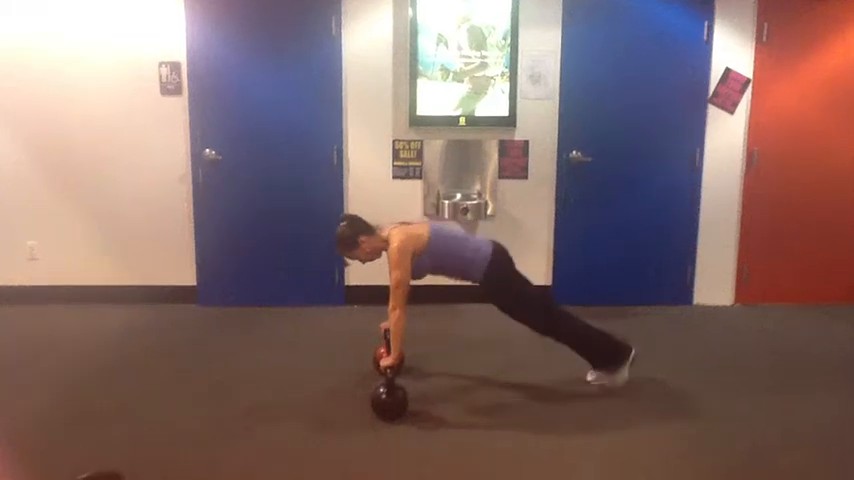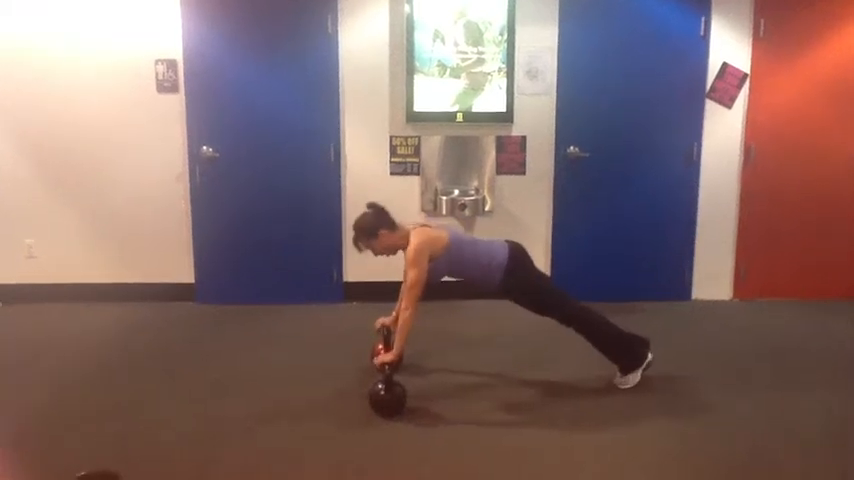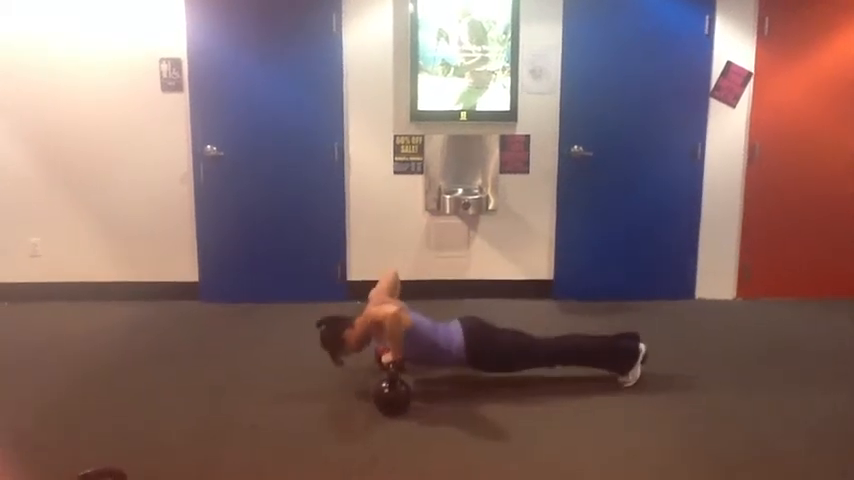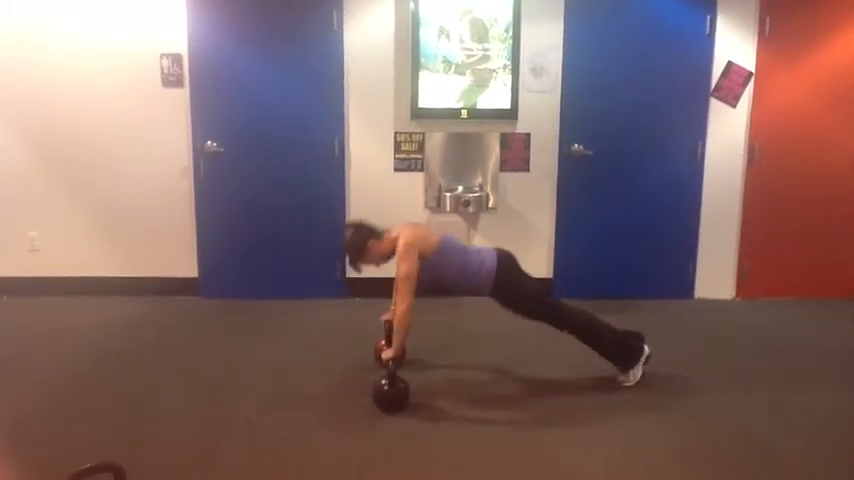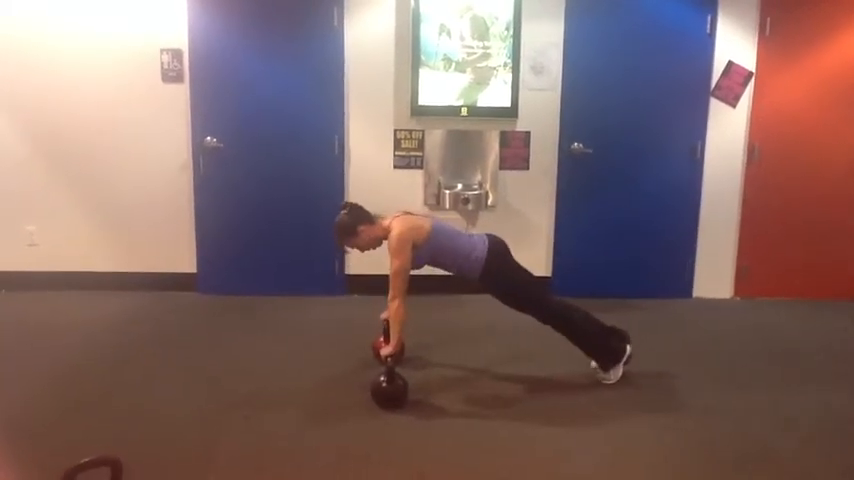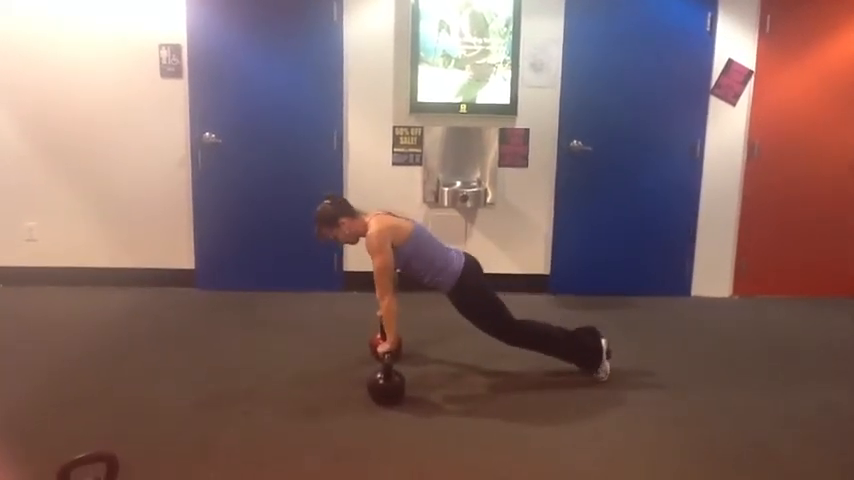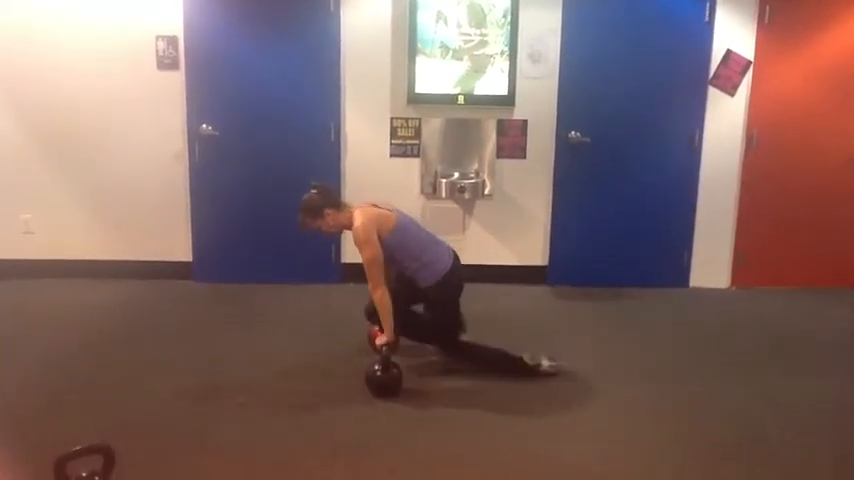
dt=0.7s
person 1, frame 1
left shoulder: (397, 245)
right shoulder: (392, 235)
left elbow: (397, 305)
left wrist: (394, 356)
right wrist: (394, 323)
left hip: (491, 267)
right hip: (490, 258)
left knee: (542, 318)
right knee: (543, 312)
left ankle: (615, 354)
right ankle: (608, 361)
person 1, frame 2
left shoulder: (417, 245)
right shoulder: (411, 237)
left elbow: (411, 305)
right elbow: (409, 284)
left wrist: (395, 352)
right wrist: (393, 317)
left hip: (509, 269)
right hip: (505, 261)
left knee: (565, 311)
right knee: (564, 309)
left ankle: (634, 358)
right ankle: (633, 348)
person 1, frame 3
left shoulder: (371, 316)
right shoulder: (376, 300)
left elbow: (392, 313)
right elbow: (393, 274)
left wrist: (395, 353)
left hip: (471, 346)
right hip: (466, 332)
left knee: (544, 352)
right knee: (543, 347)
left ankle: (627, 353)
right ankle: (623, 345)
person 1, frame 4
left shoulder: (405, 245)
right shoulder: (402, 236)
left elbow: (405, 302)
right elbow: (406, 287)
left wrist: (395, 348)
right wrist: (395, 312)
left hip: (496, 276)
right hip: (495, 267)
left knee: (557, 314)
right knee: (556, 313)
left ankle: (632, 354)
right ankle: (629, 346)
person 1, frame 5
left shoulder: (398, 235)
right shoulder: (395, 224)
left elbow: (397, 295)
left wrist: (393, 344)
right wrist: (391, 312)
left hip: (488, 263)
right hip: (486, 252)
left knee: (545, 308)
right knee: (544, 303)
left ankle: (614, 353)
right ankle: (612, 342)
person 1, frame 6
left shoulder: (375, 235)
right shoulder: (377, 220)
left elbow: (386, 294)
left wrist: (390, 341)
right wrist: (387, 312)
left hip: (461, 281)
right hip: (460, 270)
left knee: (510, 331)
right knee: (507, 328)
left ankle: (593, 351)
right ankle: (585, 339)
person 1, frame 7
left shoulder: (362, 227)
right shoulder: (363, 212)
left elbow: (378, 287)
right elbow: (386, 261)
left wrist: (388, 334)
left hip: (441, 278)
right hip: (434, 266)
left knee: (446, 342)
right knee: (374, 312)
left ankle: (526, 364)
right ankle: (448, 335)
